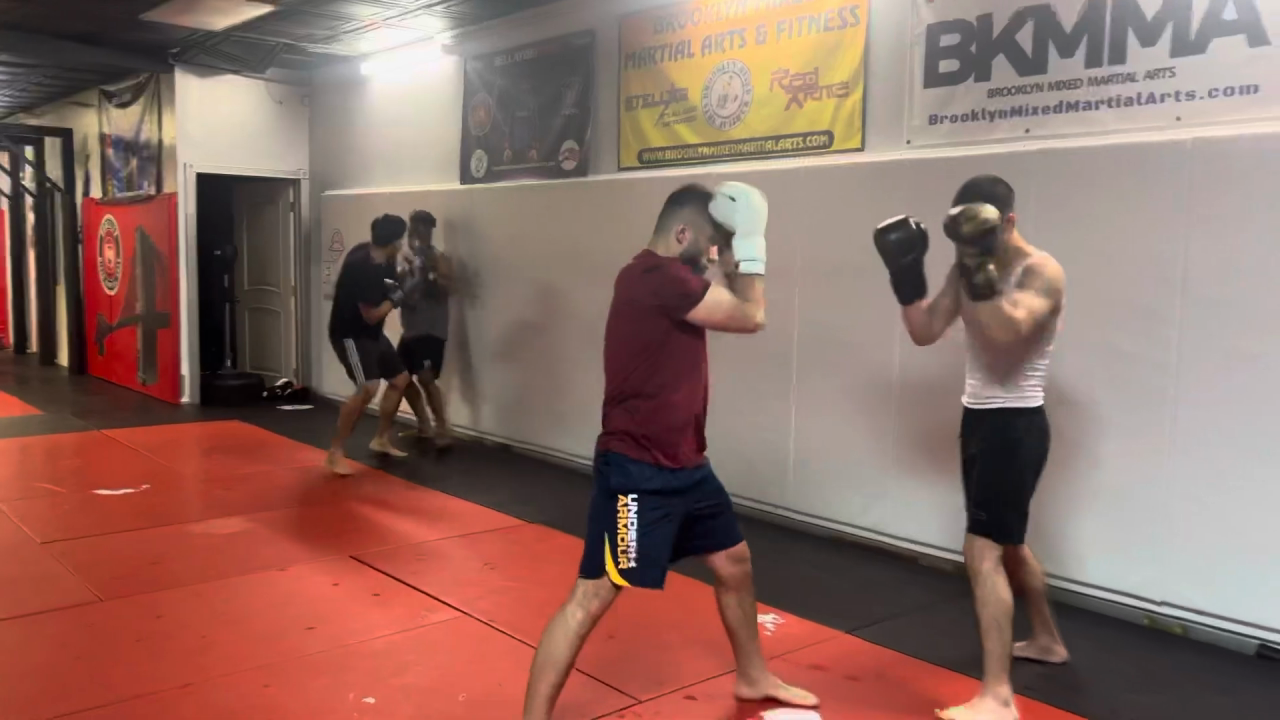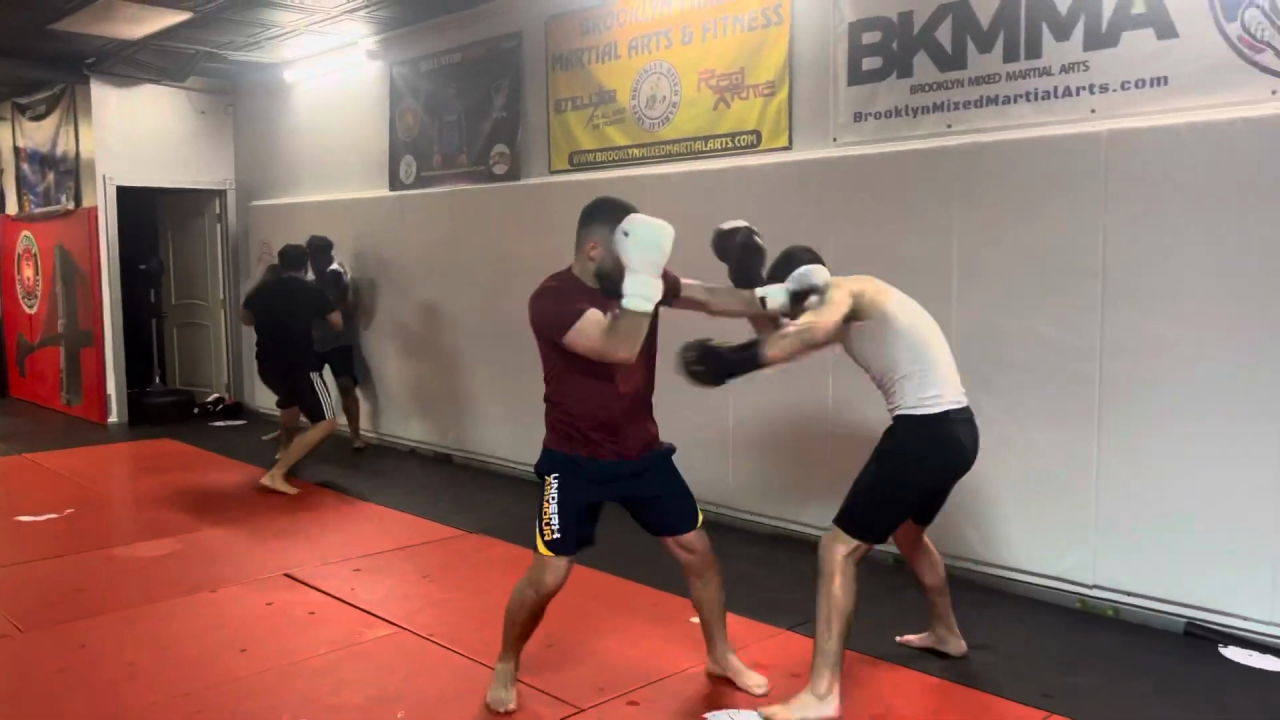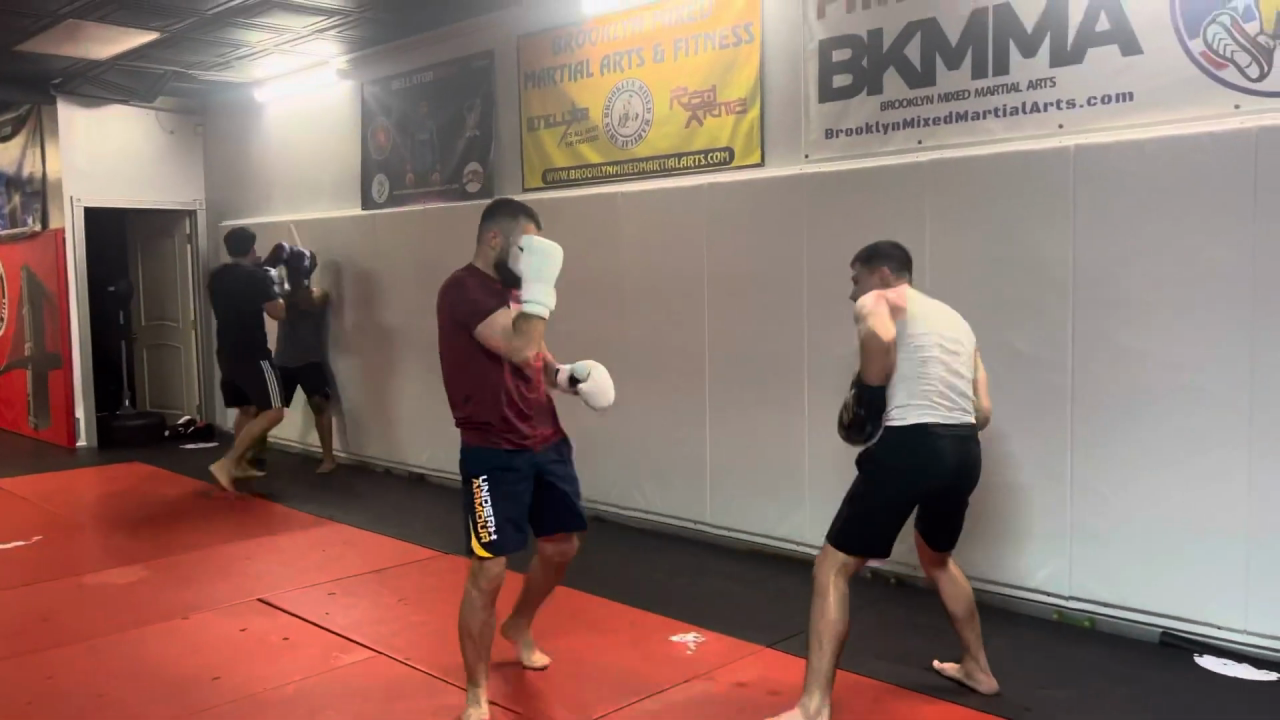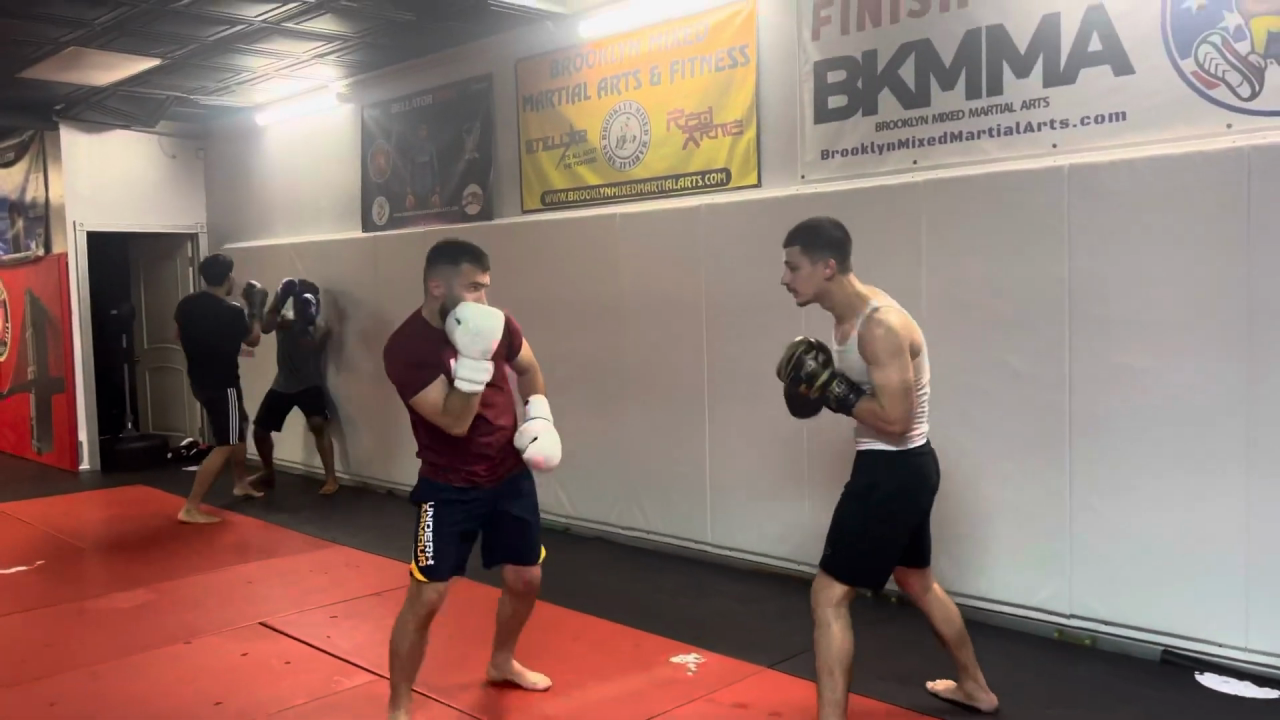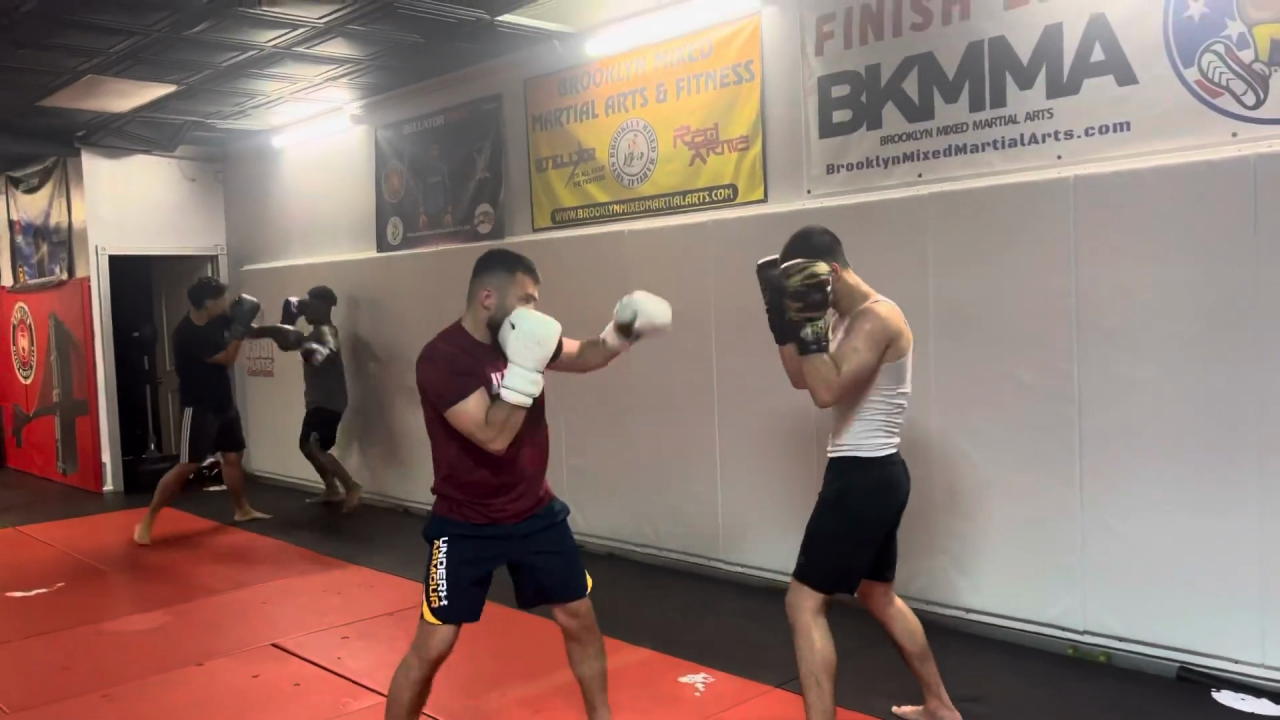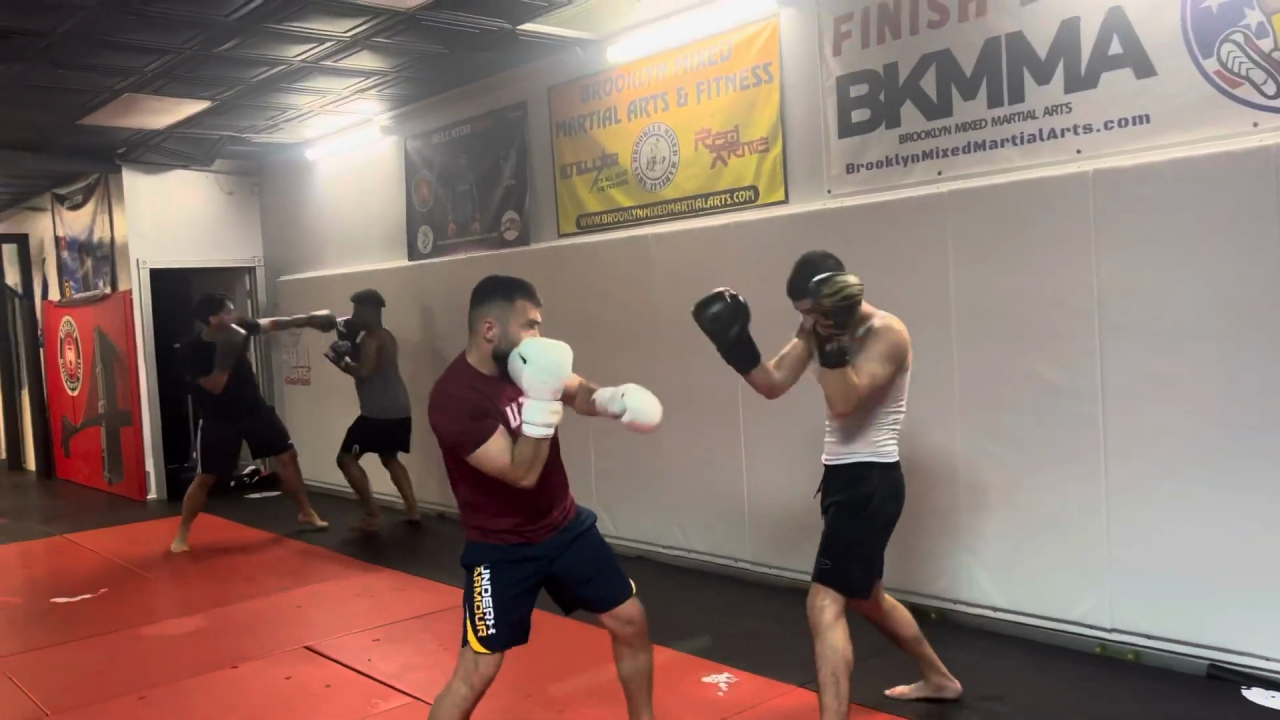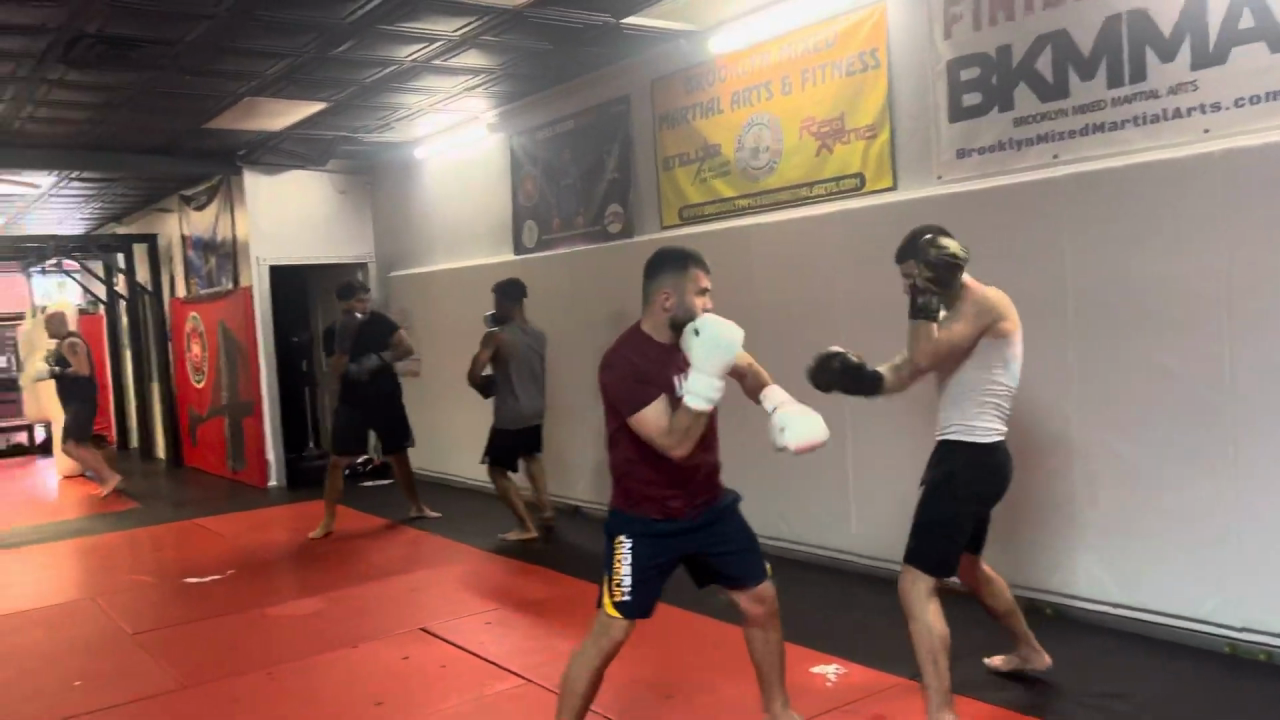
dt=0.5s
person 1, frame 1
left shoulder: (1042, 272)
right shoulder: (968, 267)
left elbow: (1005, 336)
right elbow: (924, 330)
left wrist: (979, 271)
right wrist: (904, 268)
left hip: (1015, 427)
right hip: (978, 420)
left knee: (982, 554)
right knee: (1008, 544)
right ankle: (1047, 641)
person 1, frame 2
left shoulder: (847, 289)
right shoulder: (848, 301)
left elbow: (813, 334)
right elbow: (790, 336)
left wrist: (733, 360)
left hip: (929, 434)
right hip: (954, 431)
left knee: (838, 548)
right knee: (908, 532)
right ankle: (946, 633)
person 1, frame 3
left shoulder: (877, 303)
right shoulder: (955, 320)
left elbow: (880, 339)
right elbow: (982, 413)
left wrist: (867, 398)
left hip: (910, 448)
right hip: (961, 450)
left knee: (833, 569)
right knee: (937, 560)
right ankle: (977, 669)
person 1, frame 4
left shoulder: (881, 325)
right shoulder: (849, 317)
left elbow: (895, 420)
left wrist: (834, 392)
right wrist: (823, 384)
left hip: (891, 472)
right hip: (908, 468)
left knee: (829, 595)
right knee: (917, 581)
person 1, frame 5
left shoulder: (876, 318)
right shoulder: (842, 314)
left elbow: (826, 392)
right elbow: (801, 377)
left wrist: (805, 319)
right wrist: (785, 315)
left hip: (864, 478)
right hip: (864, 475)
left knee: (804, 604)
right knee: (879, 597)
person 1, frame 6
left shoulder: (887, 333)
right shoulder: (817, 327)
left elbow: (842, 403)
right elbow: (773, 384)
left wrist: (832, 337)
right wrist: (735, 342)
left hip: (871, 484)
right hip: (842, 479)
left knee: (825, 606)
right knee: (864, 594)
right ankle: (939, 679)
person 1, frame 7
left shoulder: (984, 301)
right shoulder: (962, 310)
left elbow: (925, 357)
right elbow: (905, 370)
left wrist: (927, 296)
right wrist: (855, 374)
left hip: (966, 460)
right hip: (978, 459)
left knee: (915, 586)
right knee: (965, 562)
right ankle: (1029, 651)
person 2, frame 1
left shoulder: (677, 282)
right shoulder: (654, 277)
left elbow: (744, 315)
right elbow: (748, 317)
left wrist: (738, 254)
right wrist: (749, 242)
left hip: (686, 464)
right hip: (637, 468)
left knee: (735, 565)
right knee: (592, 598)
person 2, frame 2
left shoulder: (636, 279)
right shoulder: (551, 300)
left elbow: (713, 300)
right elbow: (621, 350)
left wrist: (774, 300)
right wrist: (642, 277)
left hip: (639, 450)
right hip: (576, 460)
left knee: (696, 551)
right knee: (547, 577)
left ankle: (721, 656)
right ankle: (506, 665)
person 2, frame 3
left shoulder: (515, 287)
right shoulder: (464, 290)
right elbow: (520, 349)
left wrist: (572, 376)
right wrist: (539, 286)
left hip: (546, 442)
right hip: (494, 454)
left knee: (562, 548)
right knee: (488, 573)
left ankle: (518, 633)
person 2, frame 4
left shoulder: (494, 323)
right shoulder: (405, 347)
left elbow: (528, 368)
right elbow: (454, 423)
left wrist: (539, 417)
right wrist: (474, 357)
left hip: (510, 475)
right hip: (450, 487)
left knee: (526, 580)
right knee: (426, 598)
left ankle: (502, 662)
person 2, frame 5
left shoulder: (520, 338)
right shoulder: (441, 358)
left elbow: (586, 357)
right elbow: (495, 437)
left wrist: (623, 329)
right wrist: (525, 366)
left hip: (535, 512)
right hip: (466, 524)
left knee: (579, 619)
right knee: (433, 645)
person 2, frame 6
left shoulder: (525, 362)
right shoulder: (453, 399)
left elbow: (576, 393)
right elbow: (521, 472)
left wrist: (614, 399)
right wrist: (541, 398)
left hip: (565, 527)
right hip: (501, 548)
left knee: (630, 622)
right knee: (477, 671)
person 2, frame 7
left shoulder: (696, 334)
right shoulder: (624, 363)
left elbow: (747, 370)
right elbow: (677, 443)
left wrist: (783, 405)
right wrist: (706, 373)
left hip: (709, 505)
right hip: (645, 519)
left knee: (762, 604)
right knee: (609, 633)
person 3, frame 1
left shoulder: (363, 253)
right shoulder: (367, 272)
right elbow: (371, 316)
left wrist: (387, 285)
right wrist: (399, 294)
left hip: (370, 334)
right hip: (351, 335)
left knee: (399, 379)
right knee: (367, 388)
left ankle: (381, 440)
right ankle: (336, 452)
person 3, frame 2
left shoulder: (262, 290)
right shoulder: (312, 292)
left elbow: (246, 319)
right elbow: (338, 324)
right wrist: (327, 303)
left hip: (267, 367)
right hip: (300, 367)
left knee: (292, 399)
right knee: (326, 423)
left ankle: (287, 449)
right ankle: (276, 475)
person 3, frame 3
left shoulder: (216, 276)
right shoulder: (255, 276)
right elbow: (278, 313)
right wrist: (275, 284)
left hip: (227, 354)
right hip: (252, 355)
left knee: (247, 408)
right knee: (273, 412)
left ankle: (238, 464)
right ankle: (227, 463)
person 3, frame 4
left shoulder: (186, 304)
right shoulder: (230, 312)
left elbow: (182, 336)
right elbow: (253, 340)
right wrist: (255, 308)
left hip: (200, 381)
right hip: (222, 385)
left knee: (237, 433)
right knee: (225, 446)
left ankle: (241, 483)
right ankle: (190, 508)
person 3, frame 5
left shoulder: (217, 320)
right shoulder: (188, 334)
right elbow: (228, 357)
right wrist: (241, 324)
left hip: (223, 402)
right hip: (198, 407)
left knee: (233, 457)
right knee: (187, 466)
left ankle: (242, 509)
right ankle: (146, 523)
person 3, frame 6
left shoulder: (237, 328)
right shoulder: (193, 351)
left elbow: (273, 324)
right elbow: (215, 387)
left wrist: (309, 320)
right wrist: (224, 360)
left hip: (254, 410)
right hip: (218, 420)
left knee: (287, 456)
right knee: (206, 478)
left ankle: (306, 512)
right ankle: (182, 534)
person 3, frame 7
left shoulder: (380, 321)
right shoulder: (335, 331)
left elbow: (407, 349)
right elbow: (337, 370)
left wrist: (378, 358)
right wrist: (343, 342)
left hip: (387, 401)
right hip: (352, 404)
left knee: (399, 456)
right knee: (338, 461)
left ankle: (417, 507)
right ankle: (328, 520)
person 4, frame 1
left shoulder: (438, 258)
right shoulder: (411, 261)
left elbow: (446, 286)
right elbow: (404, 289)
left wrist: (425, 274)
left hip: (431, 331)
right hip: (411, 329)
left knee: (425, 378)
left ankle: (444, 431)
right ankle: (424, 426)
person 4, frame 2
left shoulder: (341, 280)
left elbow: (348, 311)
left wrist: (341, 291)
left hip: (339, 343)
right hip: (312, 343)
left knee: (346, 385)
left ankle: (356, 435)
person 4, frame 3
left shoulder: (319, 294)
right shoulder: (285, 292)
left elbow: (305, 304)
left wrist: (302, 278)
left hip: (311, 360)
right hip: (283, 360)
left knee: (318, 403)
left ankle: (329, 457)
person 4, frame 4
left shoulder: (321, 327)
right shoulder: (284, 319)
left elbow: (310, 347)
right elbow: (264, 327)
left wrist: (310, 319)
right wrist: (279, 299)
left hip: (310, 385)
right hip: (283, 385)
left knee: (318, 424)
right knee: (260, 429)
left ankle: (331, 479)
right ankle: (268, 473)
person 4, frame 5
left shoulder: (325, 331)
right shoulder: (317, 331)
left elbow: (331, 348)
left wrist: (323, 351)
left hip: (328, 402)
right hip: (317, 401)
left knee: (315, 448)
right knee: (309, 446)
left ankle: (352, 487)
right ankle: (332, 489)
person 4, frame 6
left shoulder: (371, 338)
right shoulder: (385, 336)
left elbow: (363, 371)
right elbow: (363, 362)
left wrist: (339, 357)
right wrist: (348, 342)
left hip: (378, 412)
right hip: (399, 410)
left knee: (346, 459)
right knee: (389, 458)
left ankle: (373, 513)
right ankle: (412, 509)
person 4, frame 7
left shoulder: (494, 337)
right shoulder: (539, 336)
left elbow: (474, 374)
left wrist: (483, 383)
left hip: (509, 416)
right hip: (534, 412)
left knee: (498, 471)
right knee: (530, 455)
left ankle: (528, 527)
right ankle: (544, 506)
